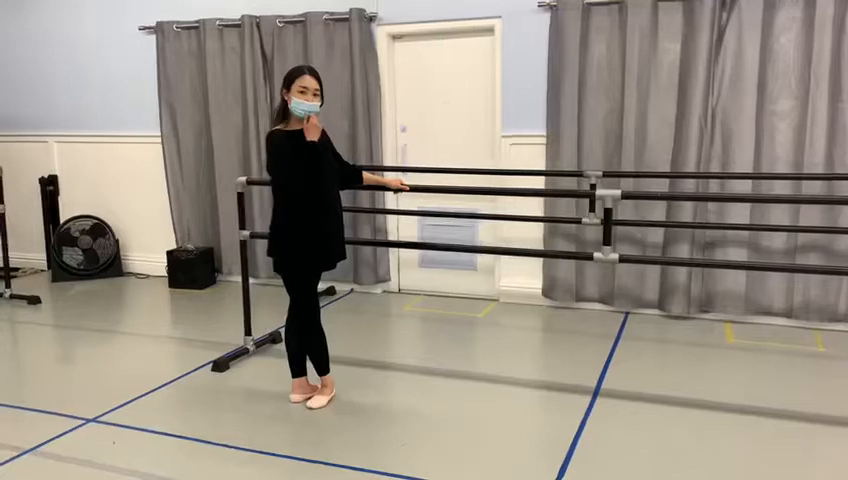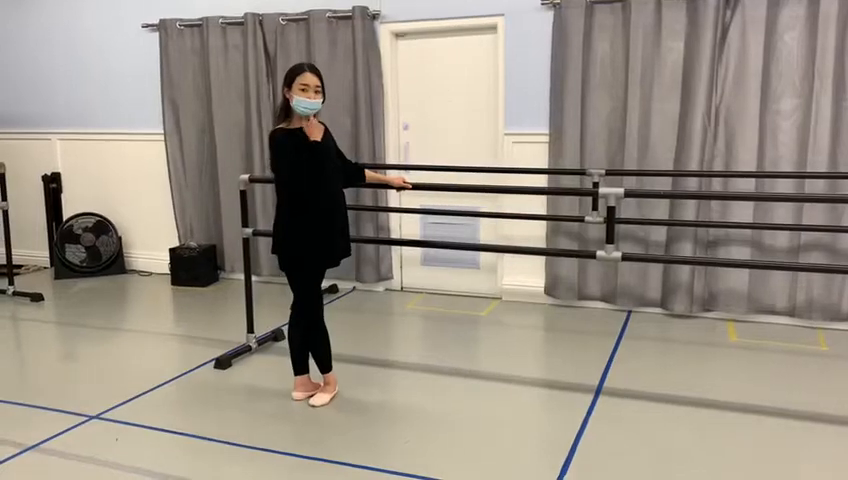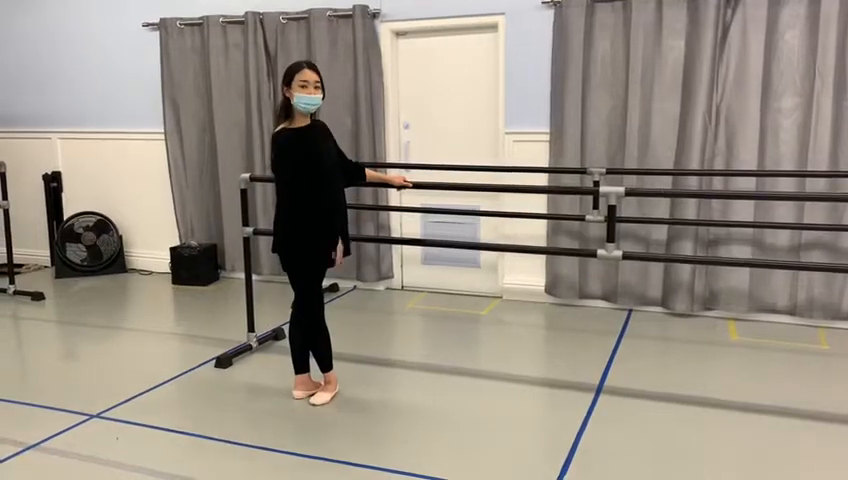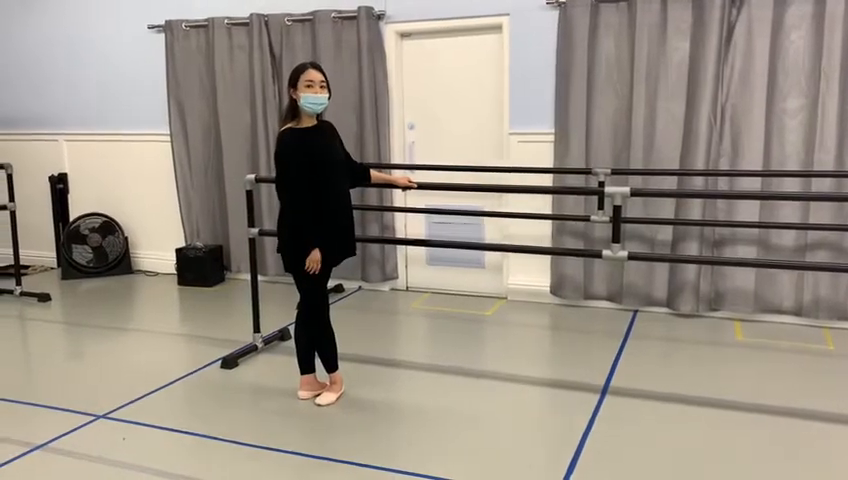
dt=0.5s
person 1, frame 1
left shoulder: (317, 133)
right shoulder: (278, 139)
left elbow: (344, 172)
right elbow: (301, 186)
left wrist: (385, 181)
right wrist: (312, 142)
left hip: (316, 233)
right hip: (293, 237)
left knee: (301, 308)
right knee: (306, 308)
left ankle: (300, 383)
right ankle: (325, 381)
person 1, frame 2
left shoulder: (319, 130)
right shoulder: (281, 138)
left elbow: (346, 170)
right elbow: (306, 184)
left wrist: (387, 180)
right wrist: (315, 142)
left hip: (320, 230)
right hip: (298, 235)
left knee: (305, 304)
right knee: (309, 305)
left ankle: (302, 381)
right ankle: (328, 378)
person 1, frame 3
left shoulder: (319, 130)
right shoulder: (284, 140)
left elbow: (345, 169)
right elbow: (296, 195)
left wrist: (387, 178)
right wrist: (330, 240)
left hip: (320, 233)
right hip: (299, 237)
left knee: (305, 304)
right knee: (310, 304)
left ankle: (302, 380)
right ankle: (328, 377)
person 1, frame 4
left shoulder: (327, 130)
right shoulder: (289, 139)
left elbow: (351, 171)
right elbow: (291, 197)
left wrist: (393, 179)
right wrist: (310, 245)
left hip: (327, 232)
right hip: (304, 238)
left knee: (311, 305)
right knee: (315, 305)
left ankle: (308, 380)
right ankle: (334, 377)
